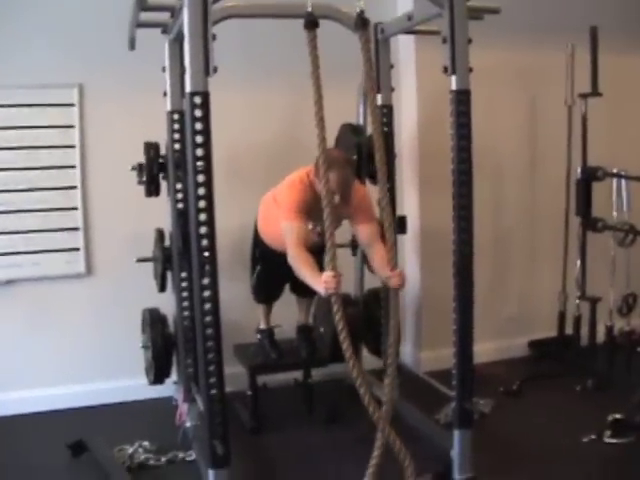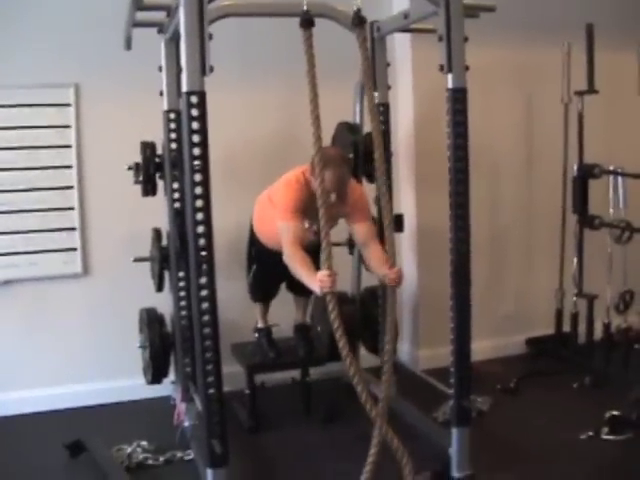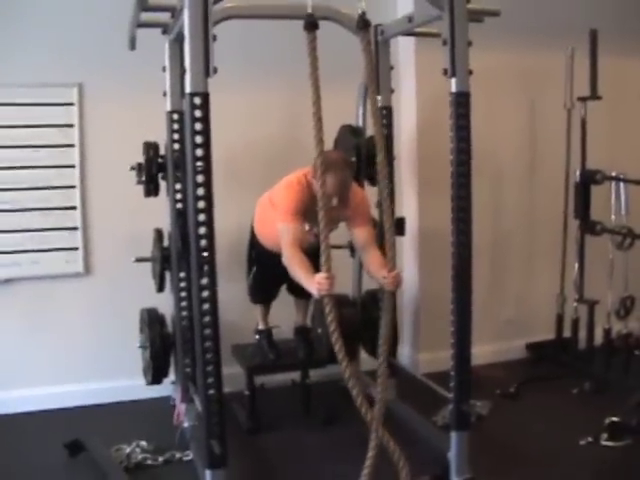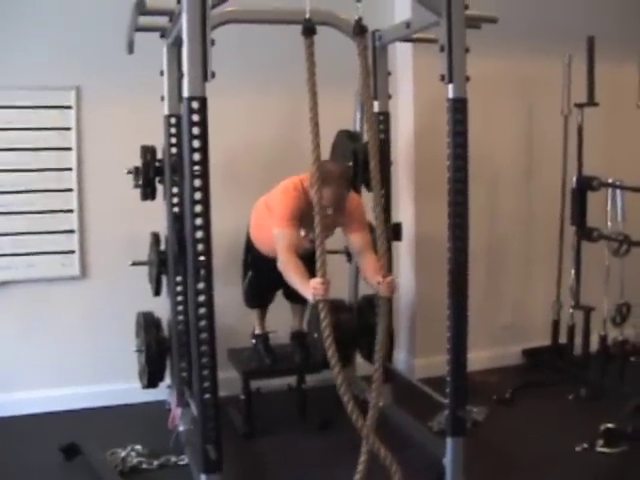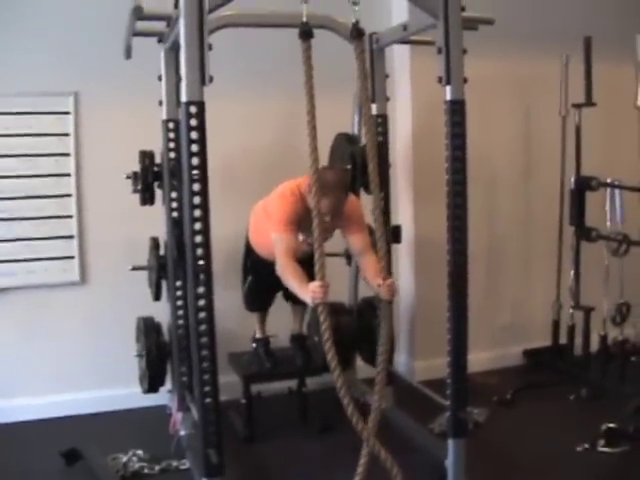
dt=0.1s
person 1, frame 1
left shoulder: (358, 195)
right shoulder: (295, 188)
left elbow: (371, 243)
right elbow: (295, 249)
left wrist: (387, 274)
right wrist: (318, 282)
left hip: (313, 237)
right hip: (272, 237)
left knee: (307, 285)
right knee: (266, 289)
left ankle: (304, 327)
right ankle: (264, 328)
person 1, frame 2
left shoulder: (355, 194)
right shoulder: (291, 188)
left elbow: (368, 242)
right elbow: (290, 248)
left wrist: (385, 272)
right wrist: (314, 281)
left hip: (309, 236)
right hip: (268, 236)
left knee: (304, 283)
right knee: (263, 287)
left ankle: (301, 325)
right ankle: (262, 327)
person 1, frame 3
left shoulder: (356, 198)
right shoulder: (292, 189)
left elbow: (366, 247)
right elbow: (290, 250)
left wrist: (383, 275)
right wrist: (312, 283)
left hip: (309, 240)
right hip: (269, 238)
left knee: (303, 285)
right knee: (263, 289)
left ankle: (301, 327)
right ankle: (263, 329)
person 1, frame 4
left shoulder: (352, 204)
right shoulder: (289, 195)
left elbow: (363, 251)
right elbow: (285, 255)
left wrist: (378, 280)
right wrist: (307, 289)
left hip: (305, 245)
right hip: (265, 243)
left knee: (300, 290)
right knee: (259, 293)
left ankle: (298, 332)
right ankle: (259, 333)
person 1, frame 5
left shoulder: (350, 206)
right shoulder: (286, 199)
left elbow: (363, 252)
right elbow: (283, 259)
left wrist: (378, 282)
right wrist: (306, 292)
left hip: (304, 248)
right hip: (264, 246)
left knee: (301, 293)
right knee: (258, 297)
left ankle: (298, 335)
right ankle: (260, 337)
